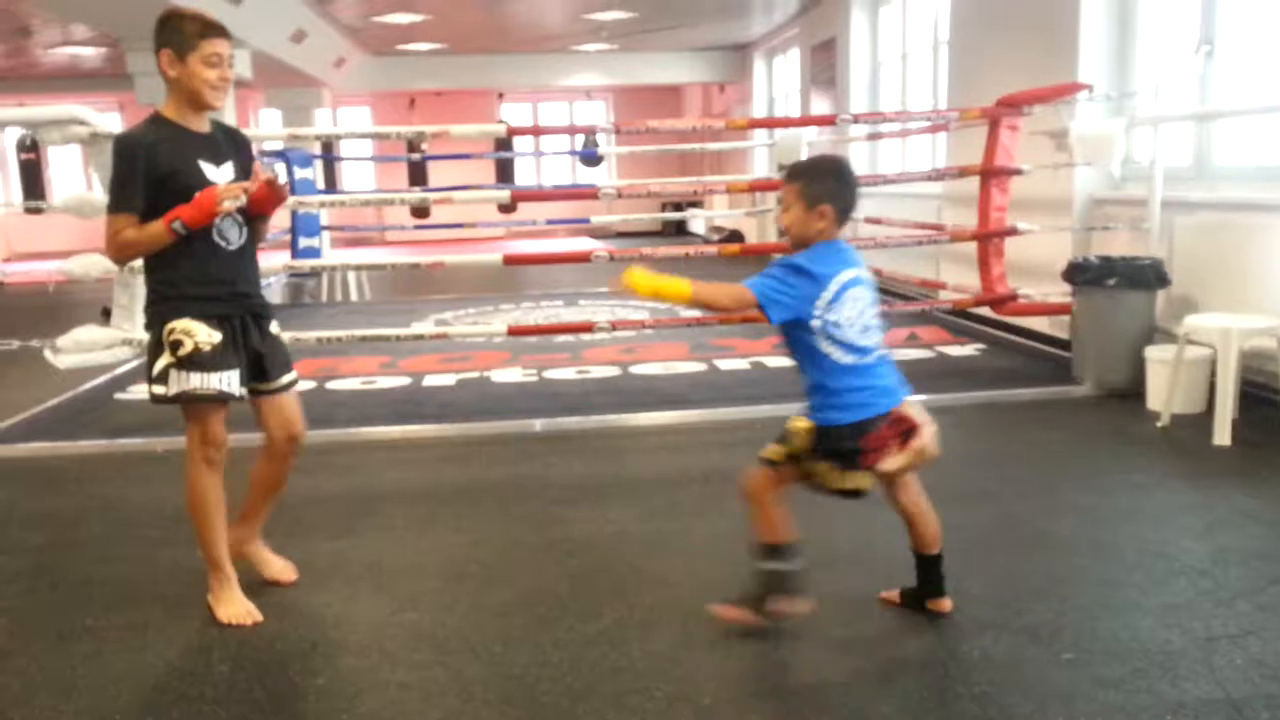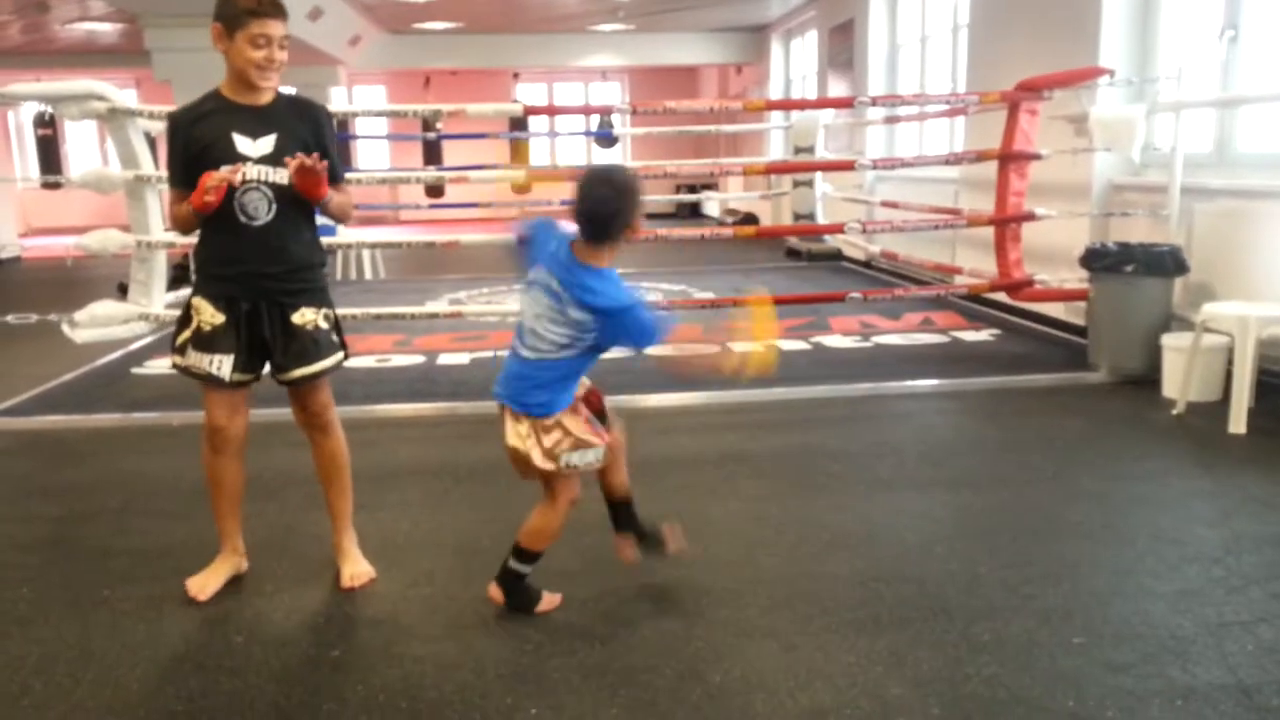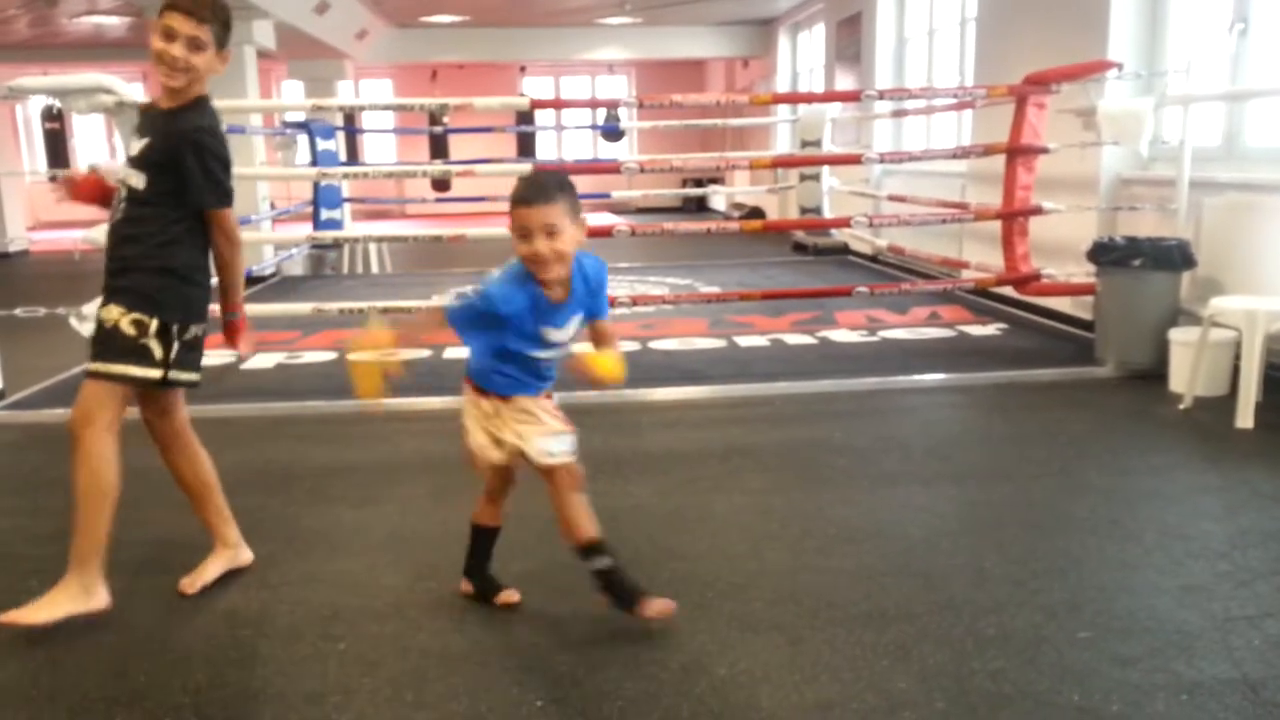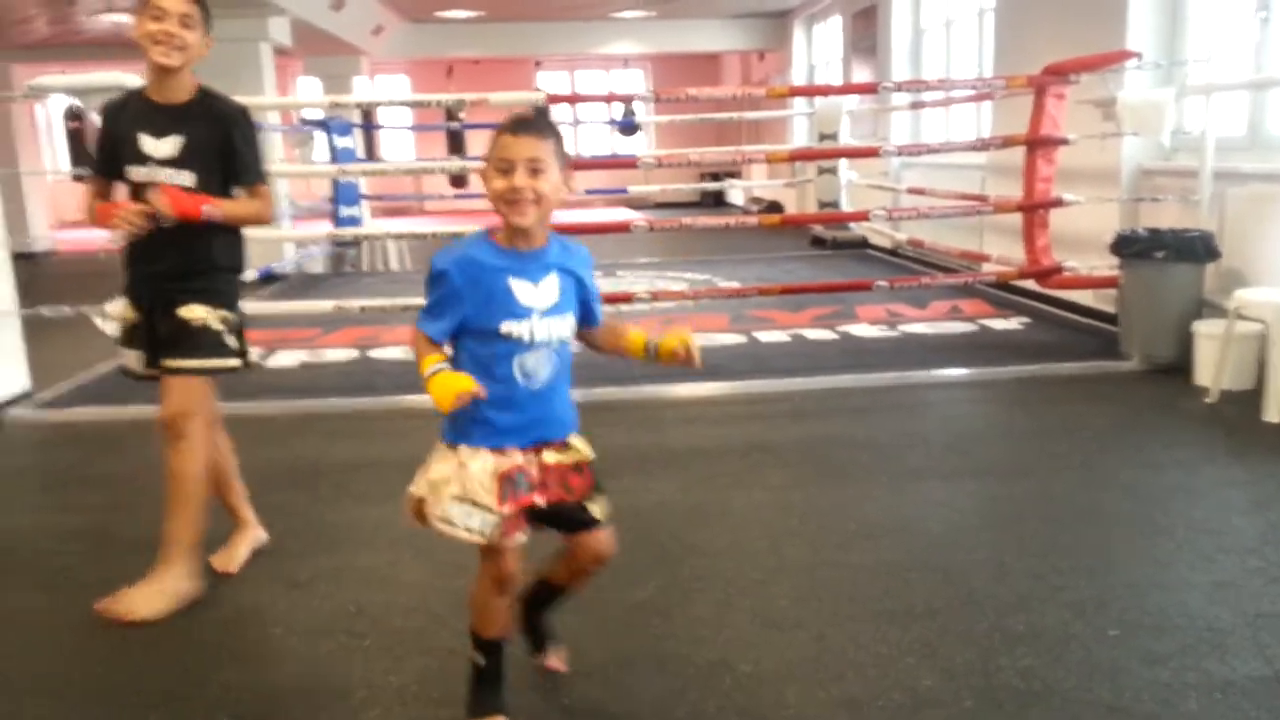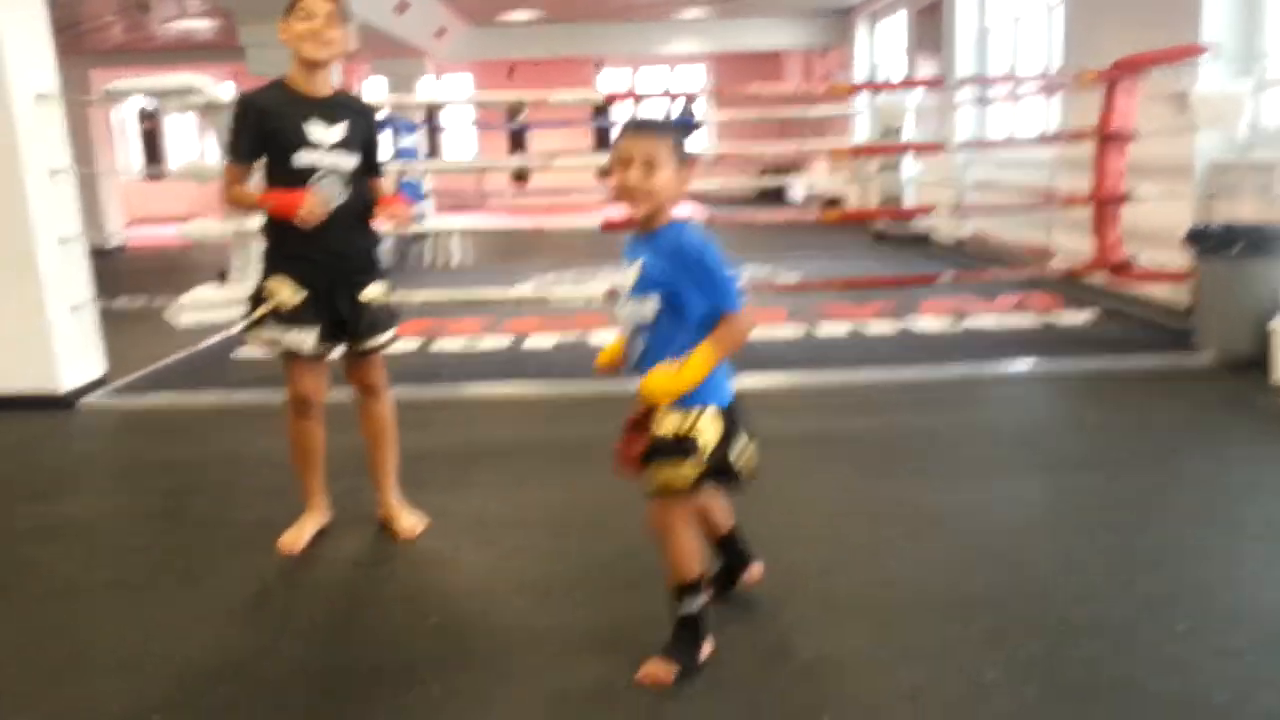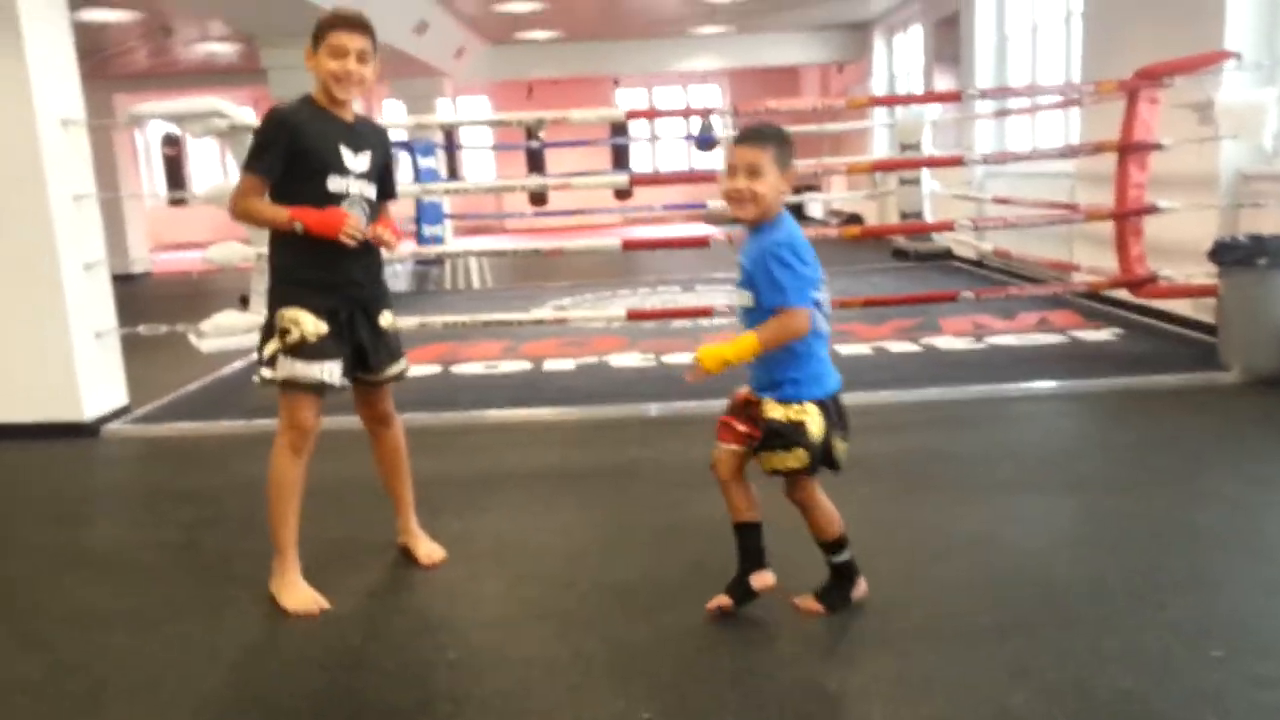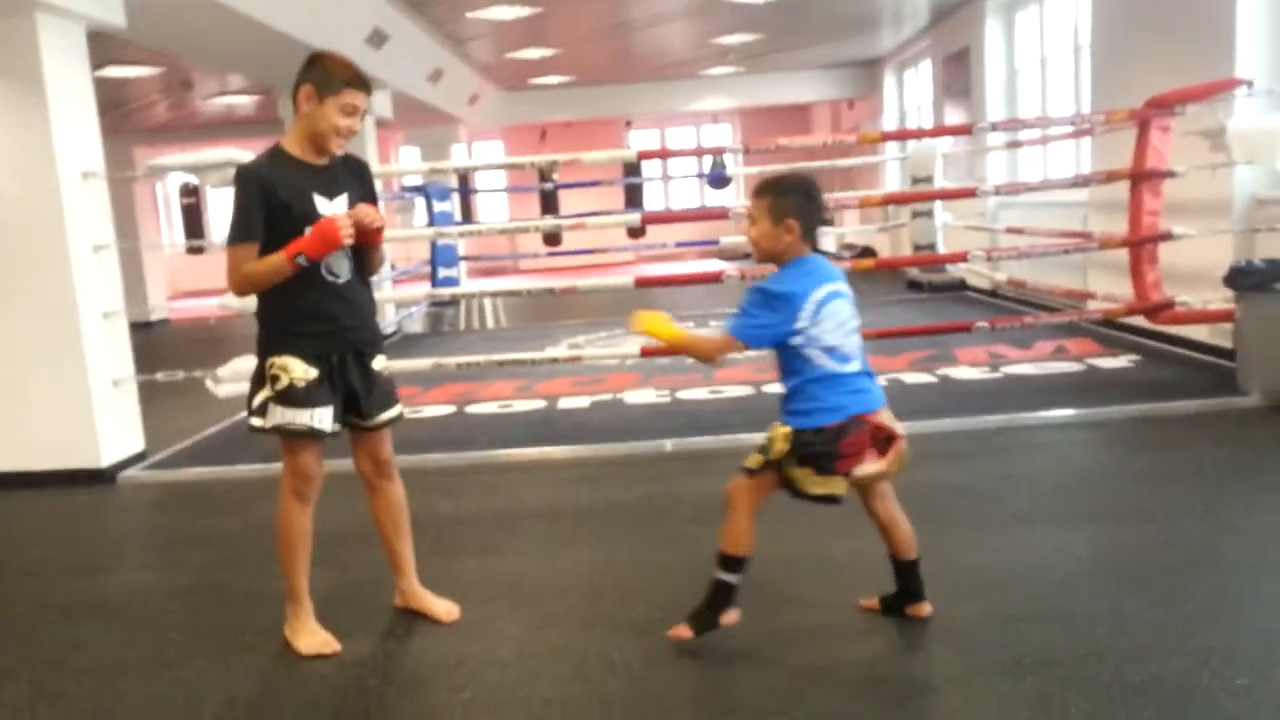
dt=0.7s
person 1, frame 1
left shoulder: (236, 143)
right shoulder: (141, 145)
right elbow: (120, 246)
left wrist: (264, 208)
right wrist: (192, 213)
left hip: (248, 306)
right hip: (188, 313)
left knee: (288, 430)
right knee: (210, 440)
left ankle: (247, 535)
right ankle: (221, 580)
person 1, frame 2
left shoulder: (310, 118)
right shoulder: (190, 122)
left elbow: (345, 208)
right elbow: (178, 218)
left wrist: (319, 191)
right wrist: (202, 201)
left hip: (297, 289)
right hip: (221, 293)
left knee: (318, 414)
right knee: (223, 427)
left ankle: (346, 541)
right ankle: (230, 550)
person 1, frame 3
left shoulder: (195, 132)
right shoulder: (151, 115)
left elbow: (225, 232)
left wrist: (233, 315)
right wrist: (102, 193)
left hip: (156, 294)
right hip: (135, 291)
left knee: (91, 421)
right knee: (166, 421)
left ankle: (85, 582)
right ankle: (228, 543)
person 1, frame 4
left shoulder: (226, 119)
right shoulder: (118, 115)
left elbow: (261, 205)
right elbow: (95, 202)
left wrist: (197, 206)
right wrist: (115, 214)
left hip: (205, 283)
right hip: (147, 286)
left knee: (184, 417)
right knee: (195, 417)
left ankle: (174, 569)
right ankle: (246, 523)
person 1, frame 5
left shoulder: (360, 113)
right shoulder: (261, 105)
right elbow: (232, 189)
left wrist: (391, 204)
right wrist: (280, 201)
left hip: (357, 266)
right hip: (295, 268)
left knee: (372, 384)
right knee: (305, 393)
left ankle: (390, 498)
right ankle: (315, 506)
person 1, frame 6
left shoulder: (376, 138)
right shoulder: (287, 123)
right elbow: (243, 204)
left wrist: (386, 230)
right wrist: (311, 221)
left hip: (365, 295)
right hip: (305, 300)
left knee: (382, 415)
right knee: (299, 426)
left ankle: (409, 526)
right ankle: (284, 569)
person 1, frame 7
left shoulder: (355, 172)
right shoulder: (261, 178)
right elbow: (240, 278)
left wrist: (372, 235)
right wrist: (306, 247)
left hip: (359, 340)
right hip: (297, 349)
left knee: (380, 463)
right knee: (303, 475)
left ankle: (408, 585)
right ankle: (299, 613)
person 2, frame 1
left shoulder: (800, 271)
right shoulder: (853, 266)
left elbow: (731, 299)
left wrist: (659, 286)
left hip: (840, 421)
right hip: (891, 405)
left knee: (760, 485)
right knee: (905, 488)
left ankle: (776, 591)
right ankle: (932, 590)
person 2, frame 2
left shoulder: (545, 238)
right shoulder: (614, 299)
right elbow: (679, 357)
right wrist: (745, 359)
left hip: (520, 388)
right hip: (546, 405)
left knee: (610, 446)
right knee: (562, 494)
left ankle: (632, 531)
right ankle: (511, 586)
person 2, frame 3
left shoulder: (590, 273)
right shoulder: (504, 296)
left elbow: (603, 331)
right elbow: (438, 320)
right wrist: (385, 344)
left hip: (537, 391)
right hip: (502, 396)
left knee: (499, 481)
right knee: (568, 480)
left ankle: (477, 574)
right ankle: (615, 586)
person 2, frame 4
left shoulder: (573, 263)
right shoulder: (459, 267)
left elbow: (596, 332)
right elbow: (428, 340)
left wrist: (661, 345)
right wrist: (439, 379)
left hip: (555, 440)
right hip: (482, 447)
left knee: (596, 546)
right knee: (499, 569)
left ankle: (531, 612)
person 2, frame 5
left shoulder: (689, 247)
right shoulder: (637, 243)
left elbow: (736, 321)
left wrist: (682, 374)
right wrist: (619, 349)
left hip: (693, 402)
right hip: (662, 401)
left knee: (671, 511)
right knee: (691, 494)
left ankle: (691, 635)
right ankle: (739, 563)
person 2, frame 6
left shoulder: (778, 247)
right shoulder: (760, 239)
left elbow: (796, 322)
left wrist: (725, 355)
right wrist: (734, 358)
left hip: (799, 392)
right hip: (769, 387)
left knee: (801, 487)
right knee: (726, 463)
left ankle: (847, 578)
right ankle: (751, 572)
person 2, frame 7
left shoulder: (777, 292)
right shoulder: (832, 274)
left elbow: (714, 351)
left wrist: (661, 331)
left hip: (814, 424)
right hip: (867, 407)
left knee: (743, 495)
right knee: (880, 498)
left ankle: (719, 604)
right ankle: (911, 596)
